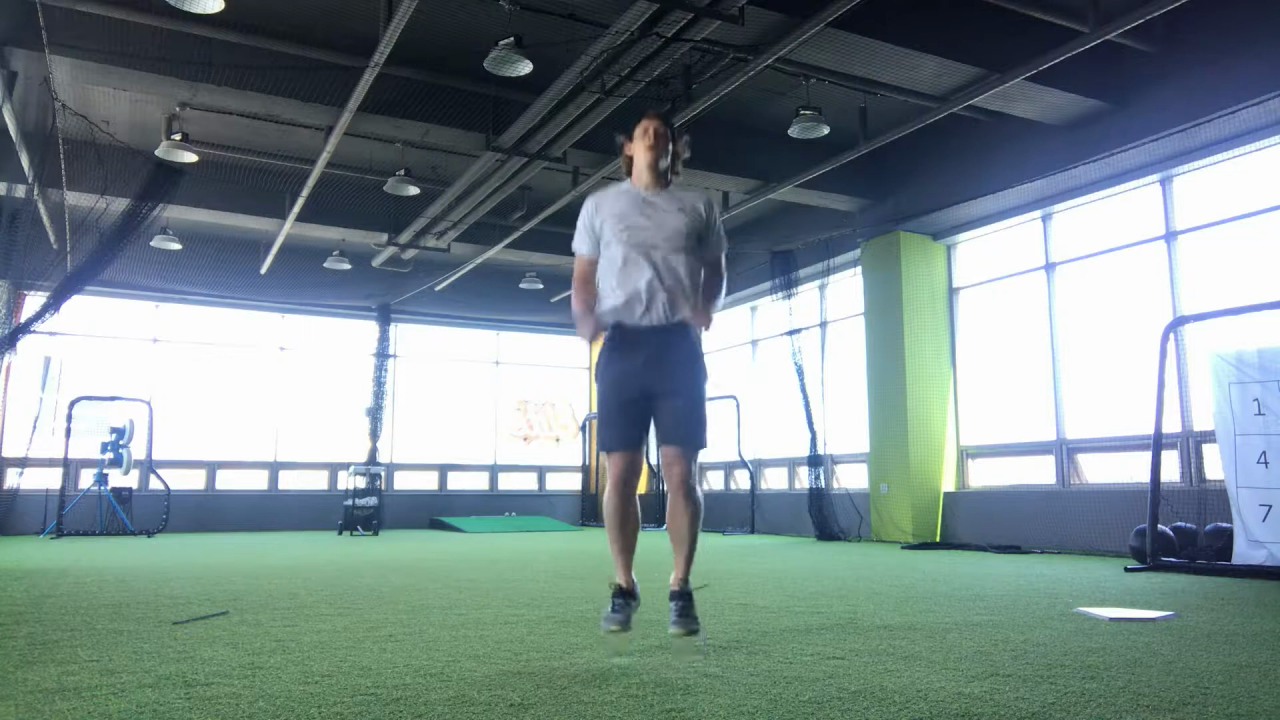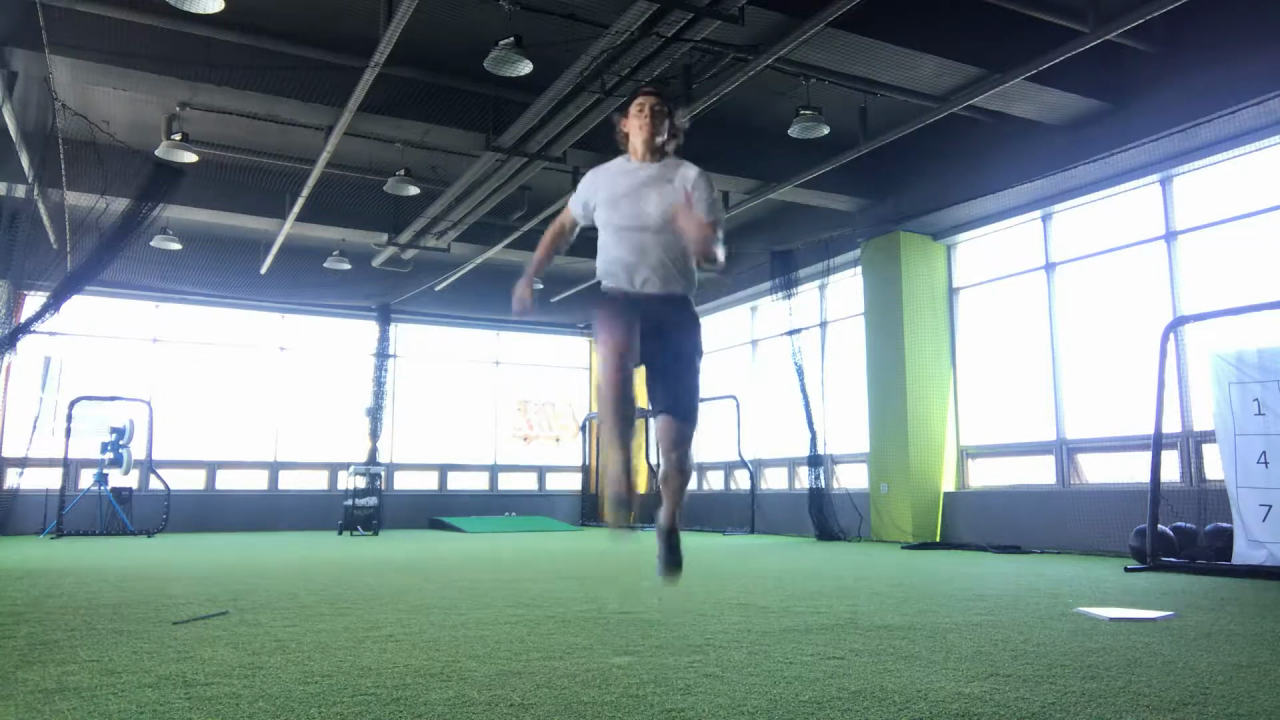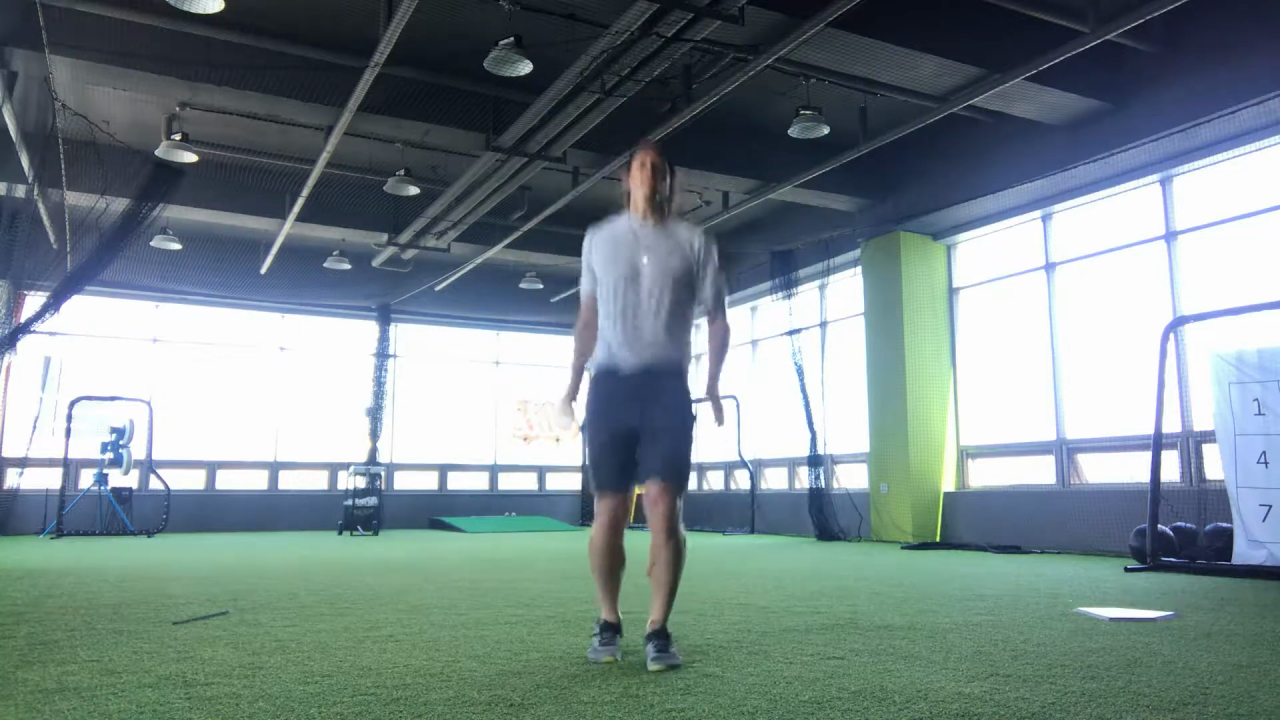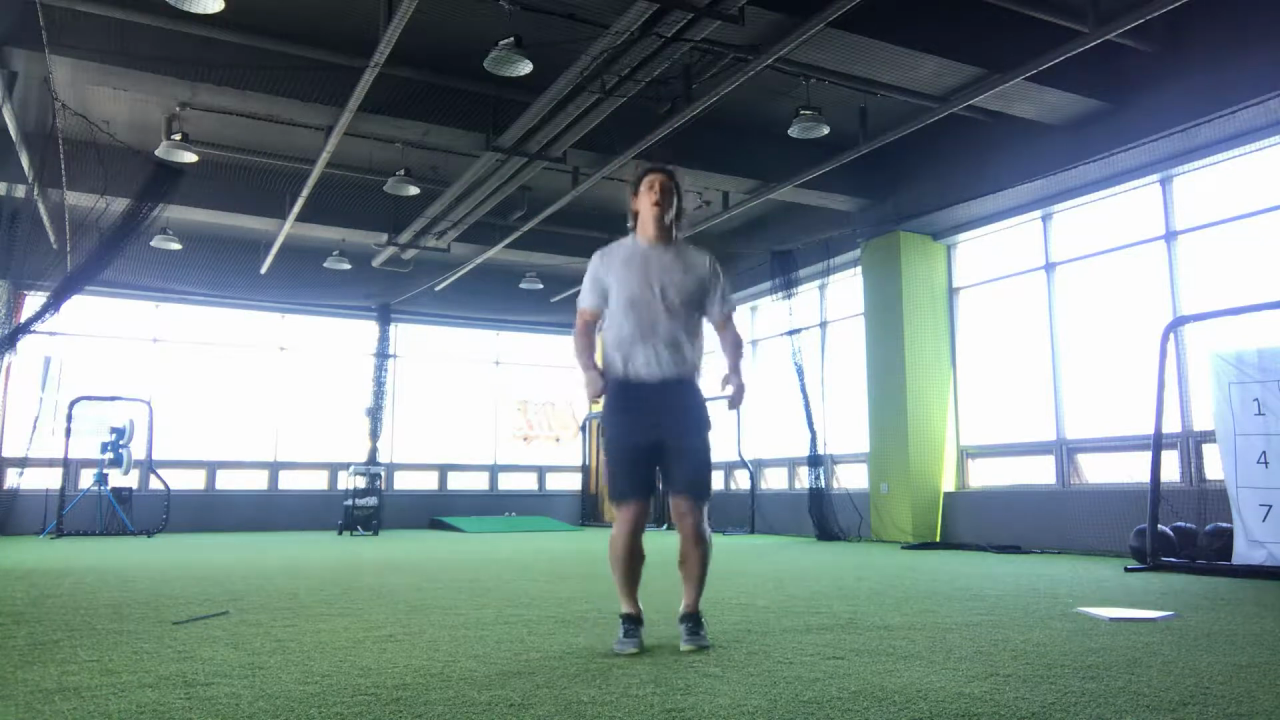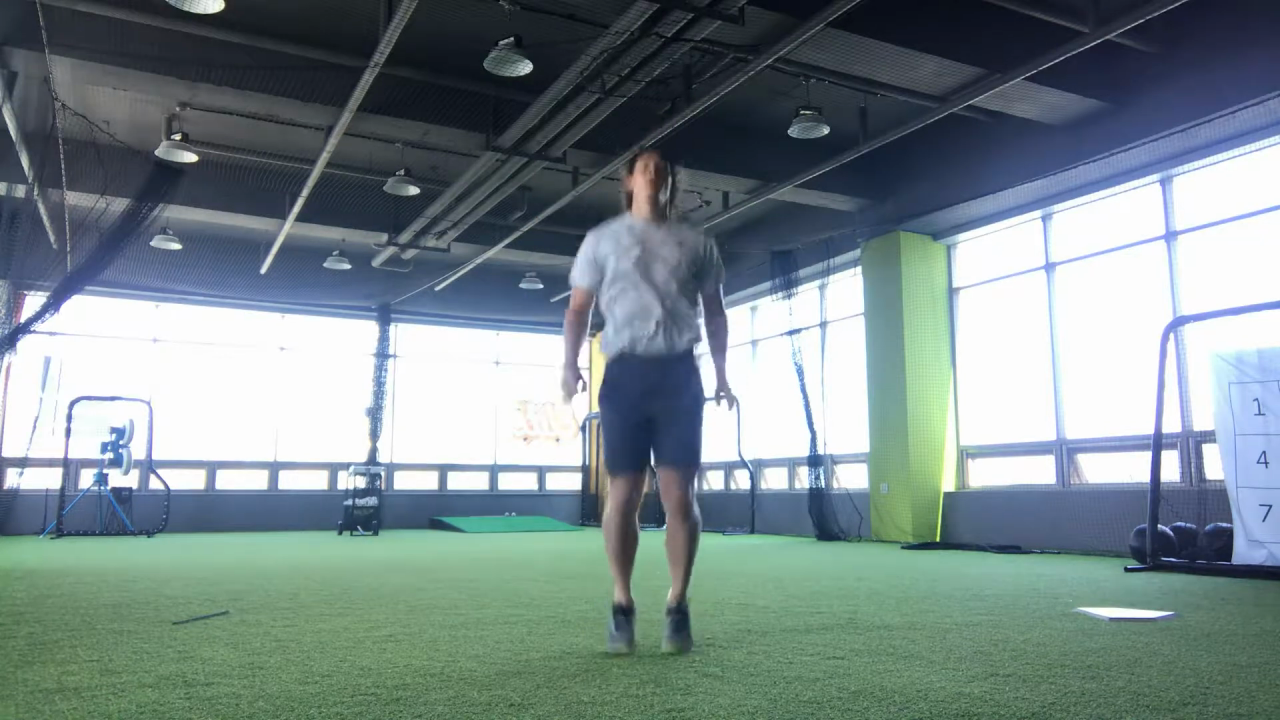
dt=0.4s
person 1, frame 1
left shoulder: (698, 207)
right shoulder: (600, 205)
left elbow: (715, 272)
right elbow: (583, 272)
left wrist: (707, 305)
right wrist: (585, 314)
left hip: (678, 345)
right hip: (623, 347)
left knee: (679, 470)
right knee: (620, 472)
left ankle: (681, 589)
right ankle: (624, 586)
person 1, frame 2
left shoulder: (692, 177)
right shoulder: (597, 179)
left elbow: (711, 254)
right elbow: (564, 224)
left wrist: (705, 242)
right wrist: (531, 273)
left hip: (673, 310)
right hip: (618, 306)
left knee: (675, 438)
right knee: (615, 352)
left ankle: (667, 523)
right ankle: (619, 486)
person 1, frame 3
left shoulder: (694, 242)
right shoulder: (599, 238)
left elbow: (717, 317)
right elbow: (589, 318)
left wrist: (713, 382)
right wrist: (575, 378)
left hip: (667, 385)
right hip: (611, 385)
left knee: (663, 509)
right knee: (610, 513)
left ankle: (658, 629)
right ankle: (608, 621)
person 1, frame 4
left shoulder: (700, 263)
right shoulder: (607, 260)
left elbow: (725, 327)
right elbow: (584, 327)
left wrist: (734, 373)
right wrist: (589, 370)
left hip: (681, 397)
right hip: (627, 398)
left knee: (690, 515)
right knee: (629, 517)
left ankle: (690, 612)
right ankle: (630, 616)
person 1, frame 5
left shoulder: (696, 242)
right shoulder: (601, 239)
left elbow: (714, 312)
right elbow: (578, 308)
left wrist: (721, 373)
right wrist: (571, 364)
left hip: (678, 373)
right hip: (625, 372)
left knee: (678, 494)
right knee: (623, 494)
left ankle: (677, 606)
right ankle: (622, 606)
